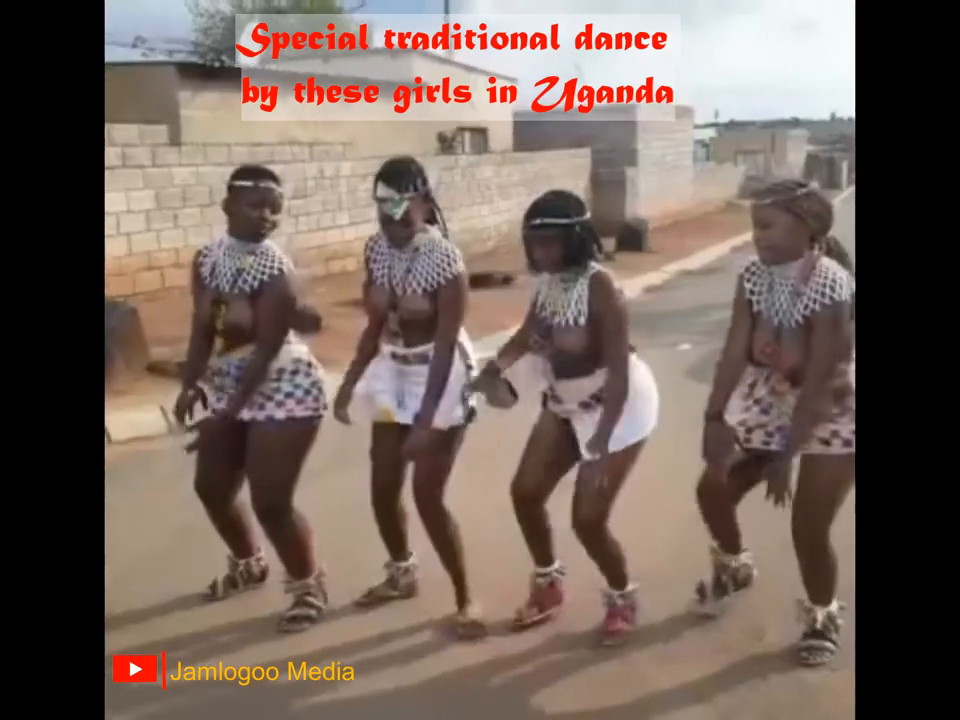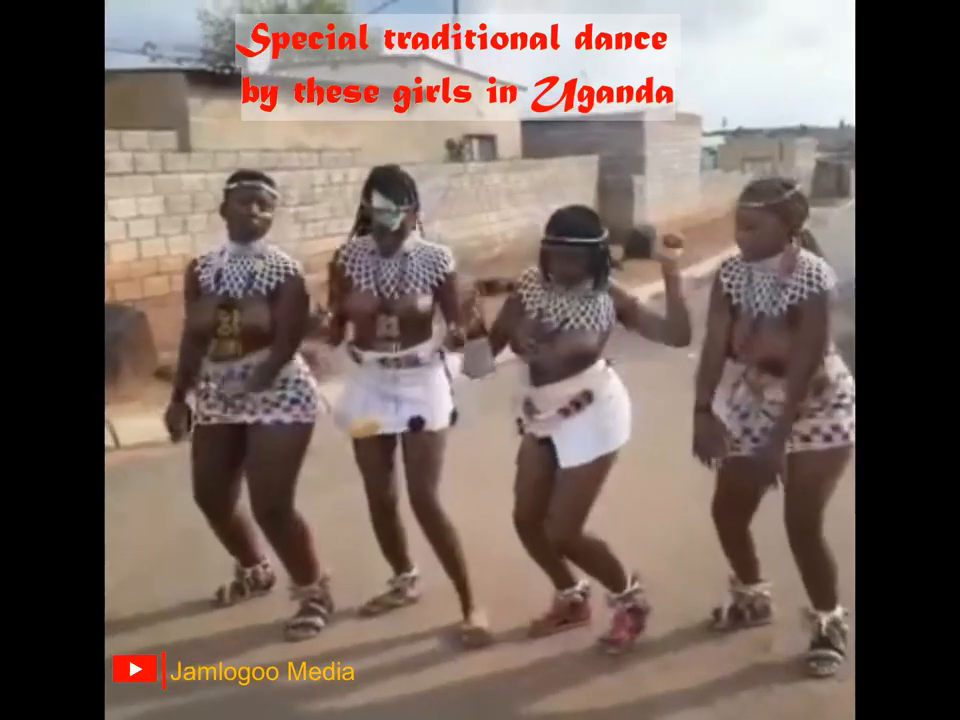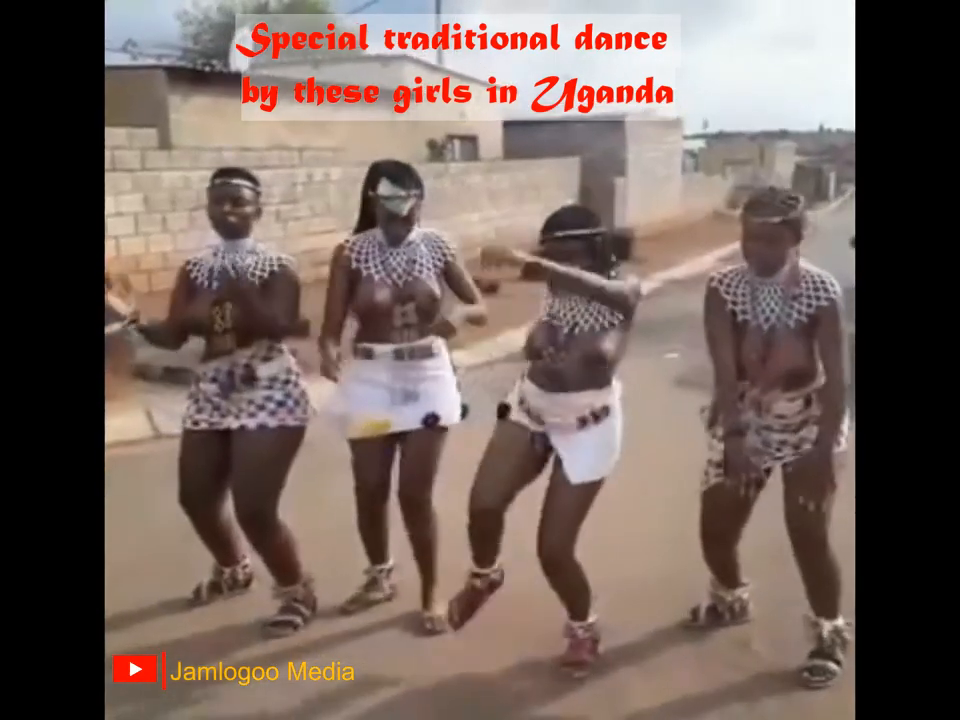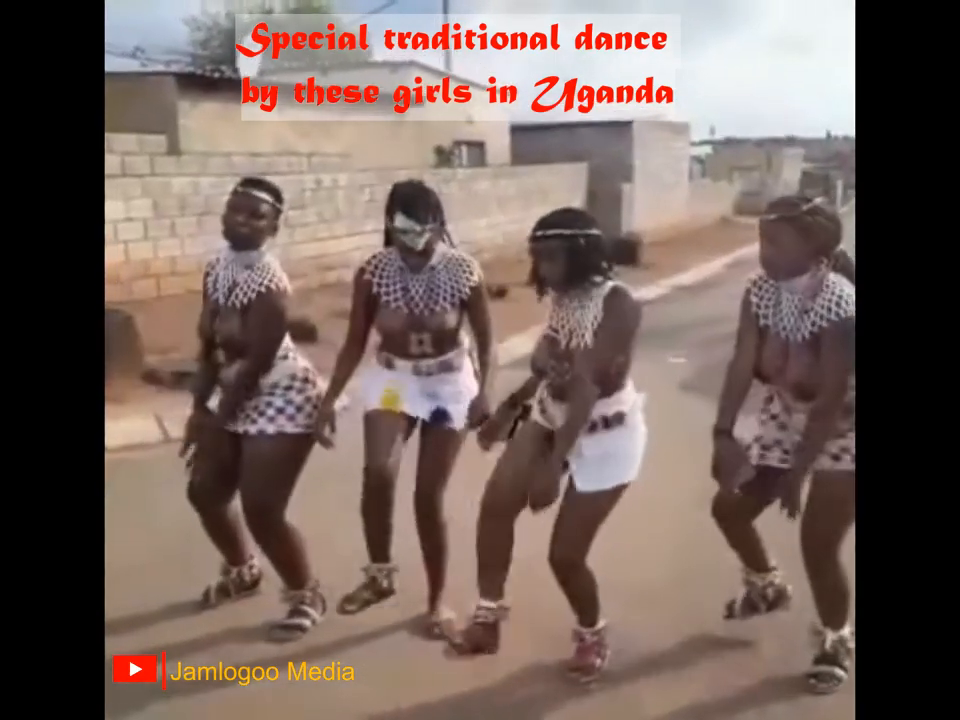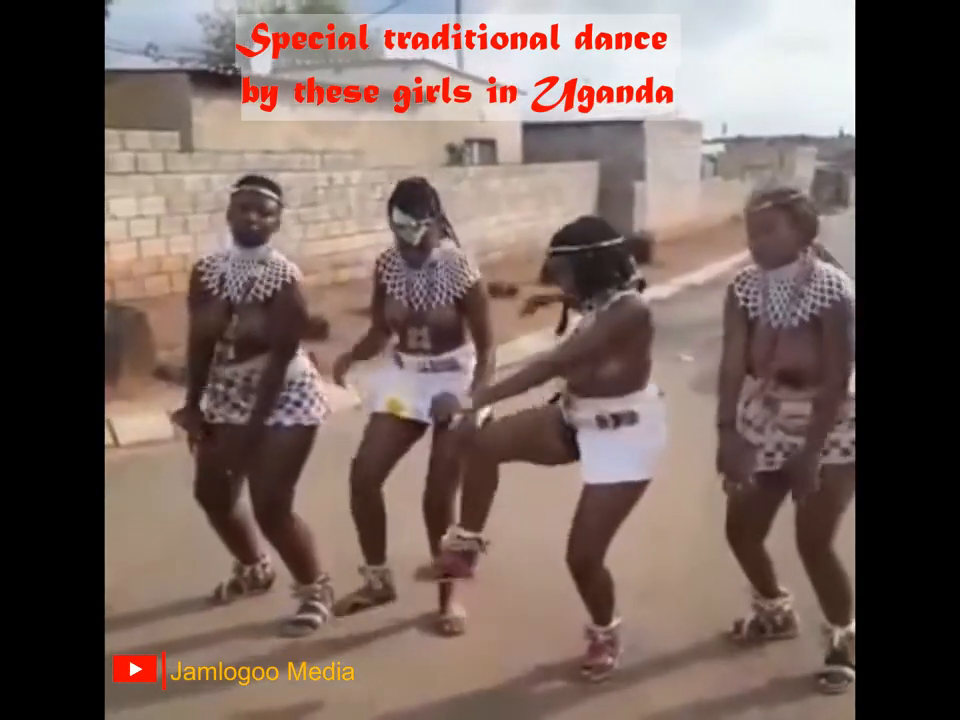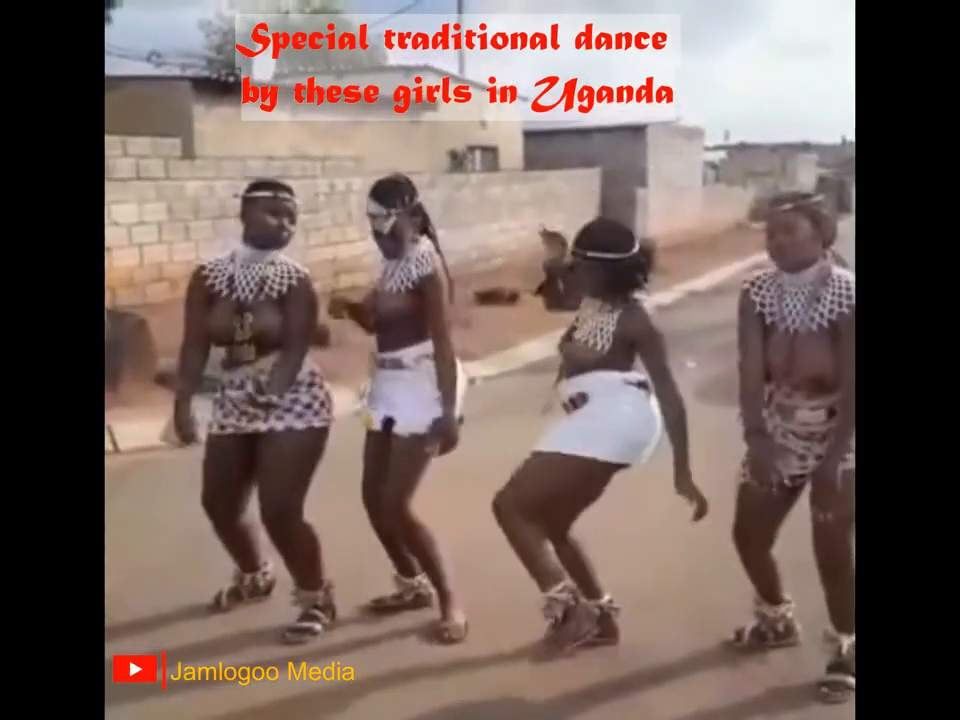
dt=0.5s
person 1, frame 1
left shoulder: (831, 286)
right shoulder: (753, 276)
left elbow: (818, 381)
right elbow: (734, 352)
left wrist: (785, 456)
right wrist: (714, 418)
left hip: (834, 415)
right hip: (772, 403)
left knee: (808, 527)
right knee: (712, 490)
left ankle: (823, 617)
right ankle: (733, 569)
person 1, frame 2
left shoulder: (813, 278)
right shoulder: (731, 273)
left elbow: (806, 368)
right elbow: (716, 345)
left wrist: (777, 442)
right wrist: (703, 412)
left hip: (816, 410)
right hip: (755, 406)
left knee: (802, 525)
right knee: (727, 510)
left ankle: (830, 624)
right ankle: (752, 598)
person 1, frame 3
left shoulder: (819, 290)
right shoulder: (723, 287)
left elbow: (833, 375)
right elbow: (723, 367)
left wrist: (824, 450)
right wrist: (734, 435)
left hip: (809, 425)
right hip: (744, 424)
left knee: (807, 531)
right knee: (715, 528)
left ankle: (830, 633)
right ankle: (731, 598)
person 1, frame 4
left shoulder: (838, 302)
right shoulder: (760, 291)
left elbow: (832, 398)
right elbow: (742, 364)
left wrist: (799, 470)
right wrist: (723, 435)
left hip: (840, 434)
right hip: (785, 422)
left knee: (818, 544)
right knee: (728, 507)
left ankle: (836, 642)
right ankle: (767, 585)
person 1, frame 5
left shoulder: (832, 289)
right shoulder: (743, 287)
left elbow: (837, 379)
right elbow: (733, 361)
left wrist: (810, 454)
right wrist: (727, 431)
left hip: (830, 430)
right hip: (767, 426)
left knee: (814, 541)
right knee: (741, 528)
left ankle: (845, 638)
right ankle: (775, 611)
person 1, frame 6
left shoulder: (847, 294)
right shoulder: (758, 292)
left elbow: (852, 384)
right elbow: (751, 369)
left wrist: (833, 459)
right wrist: (756, 438)
left hip: (837, 434)
right hip: (777, 430)
left knee: (832, 550)
right knee: (748, 533)
left ankle: (848, 648)
right ankle: (777, 618)
person 2, frame 1
left shoulder: (445, 259)
right shoulder: (376, 250)
left elbow: (446, 344)
right elbow: (375, 324)
left wrist: (427, 419)
right wrist: (351, 382)
left hip: (439, 380)
right hip: (391, 376)
left knee: (428, 496)
right knee: (383, 487)
left ankle: (464, 598)
right ankle: (402, 572)
person 2, frame 2
left shoulder: (435, 259)
right shoulder: (348, 258)
left elbow: (456, 326)
right elbow: (336, 328)
left wrist: (457, 334)
right wrist: (324, 327)
left hip: (420, 384)
right hip: (366, 385)
left knee: (424, 500)
right knee: (379, 497)
left ankle: (470, 604)
right ankle: (405, 581)
person 2, frame 3
left shoulder: (437, 247)
right shoulder: (351, 254)
left elbow: (479, 307)
right elbow: (332, 326)
left wrist: (459, 316)
right wrist: (328, 354)
left hip: (428, 379)
right hip: (370, 380)
left knee: (415, 496)
right knee: (370, 495)
left ankle: (429, 595)
right ankle: (380, 577)
person 2, frame 4
left shoulder: (463, 270)
right shoulder: (373, 271)
left elbow: (485, 338)
right elbow: (355, 342)
left wrist: (483, 391)
right wrist: (328, 401)
left hip: (449, 385)
right hip: (393, 380)
left knee: (428, 496)
right knee: (379, 474)
left ankle: (437, 599)
right ankle: (379, 571)
person 2, frame 5
left shoulder: (461, 269)
right shoulder: (387, 266)
left elbow: (485, 346)
right elbow: (380, 333)
right wrist: (351, 356)
left hip: (456, 383)
right hip: (404, 380)
left knee: (437, 499)
right knee: (362, 476)
left ankle: (448, 597)
right ankle: (377, 580)
person 2, frame 6
left shoulder: (425, 264)
right shoulder: (392, 262)
left elbow: (443, 344)
left wrist: (449, 413)
right wrist: (350, 309)
left hip: (422, 387)
right hip: (387, 386)
left knee: (396, 505)
right knee: (374, 497)
left ankle: (449, 602)
right ankle: (413, 585)
person 3, frame 1
left shoulder: (275, 271)
right shoulder: (206, 258)
left elbow: (265, 350)
right elbow: (203, 326)
left wrist: (226, 415)
right wrist: (191, 385)
left hip: (282, 390)
right hip: (230, 387)
left knee: (270, 502)
right knee: (211, 488)
left ankle: (308, 586)
right ankle: (248, 564)
person 3, frame 2
left shoulder: (284, 273)
right shoulder: (201, 269)
left elbow: (285, 346)
right elbow: (194, 336)
left wrist: (252, 385)
right wrist: (179, 397)
left hip: (277, 396)
right hip: (217, 397)
left knee: (271, 506)
right knee: (210, 496)
left ankle: (314, 592)
right ankle: (254, 570)
person 3, frame 3
left shoulder: (276, 267)
right shoulder: (193, 269)
left elbow: (281, 328)
right elbow: (173, 334)
left wrist: (244, 297)
right wrist: (134, 322)
left hip: (268, 397)
right hip: (211, 396)
left knee: (254, 510)
right knee: (195, 498)
left ankle: (297, 591)
right ankle: (233, 569)
person 3, frame 4
left shoulder: (268, 285)
right shoulder: (215, 269)
left elbow: (256, 364)
right elbow: (210, 345)
left wrist: (215, 417)
right wrist: (201, 405)
left hip: (281, 402)
right hip: (236, 401)
left knee: (262, 512)
right knee: (204, 493)
left ankle: (306, 594)
right ankle: (242, 571)
person 3, frame 5
left shoulder: (284, 279)
right shoulder: (206, 271)
left elbow: (281, 357)
right elbow: (200, 343)
left wrist: (252, 425)
right wrist: (193, 404)
left hip: (283, 399)
right hip: (226, 398)
left knee: (271, 505)
right knee: (212, 495)
left ankle: (316, 590)
right ankle: (254, 569)
person 3, frame 6
left shoulder: (295, 280)
right shoulder: (209, 276)
left elbow: (296, 348)
right elbow: (196, 343)
left wrist: (274, 391)
right wrist: (183, 401)
left hip: (292, 404)
right hip: (233, 404)
left knee: (280, 511)
right knee: (218, 504)
left ankle: (317, 598)
right ankle: (254, 576)
person 4, frame 1
left shoulder: (598, 286)
right shoulder: (548, 280)
left elbow: (619, 366)
right elbow: (529, 335)
left wrist: (602, 437)
right wrist: (493, 368)
left hip: (612, 407)
right hip: (566, 401)
left knee: (587, 518)
right knee: (526, 491)
left ankle: (622, 598)
right ankle: (547, 583)
person 4, frame 2
left shoulder: (610, 299)
right shoulder: (530, 285)
left elbow: (679, 336)
right elbow: (495, 342)
left wrist: (670, 273)
left hip: (591, 416)
right hip: (542, 416)
left knee: (563, 532)
right knee: (527, 520)
left ankle: (630, 598)
right ankle: (571, 599)
person 4, frame 3
left shoulder: (621, 294)
right shoulder: (554, 295)
left elbow: (602, 288)
left wrist: (531, 262)
left hip: (589, 426)
right hip: (533, 409)
left knee: (554, 549)
right knee: (484, 504)
left ankle: (584, 630)
right ankle: (484, 575)
person 4, frame 4
left shoulder: (618, 304)
right shoulder: (559, 298)
left elbow: (588, 384)
left wrist: (554, 463)
right wrist: (511, 404)
left hip: (605, 435)
right hip: (551, 420)
left knee: (565, 555)
right knee: (497, 503)
left ankle: (592, 635)
right ankle: (486, 618)
person 4, frame 5
left shoulder: (628, 311)
right shoulder: (601, 302)
left elbow: (557, 362)
left wrist: (480, 399)
left hip: (626, 434)
right hip: (580, 417)
left knee: (583, 554)
right knee: (484, 441)
left ankle: (605, 635)
right ankle: (463, 548)
person 4, frame 6
left shoulder: (633, 318)
right shoulder: (594, 302)
left elbow: (667, 393)
left wrist: (683, 472)
left hip: (611, 418)
right hip: (598, 419)
left knee: (509, 506)
right knee: (551, 526)
left ankle: (567, 609)
right ankle: (597, 614)
